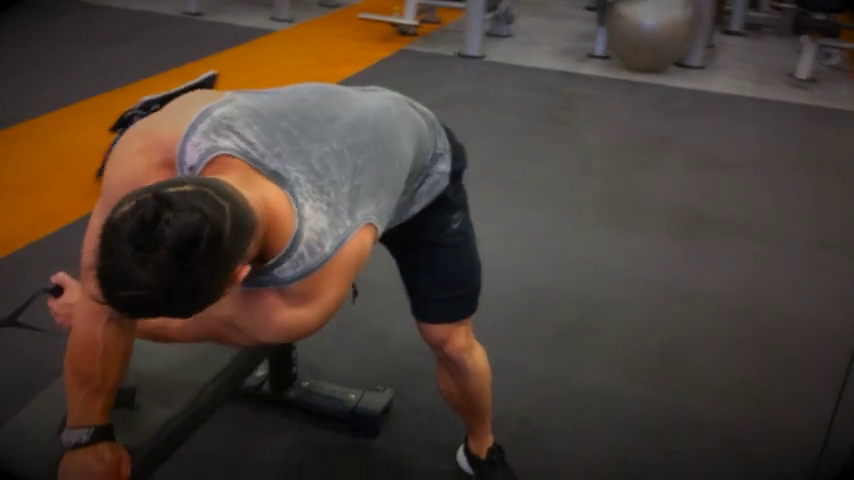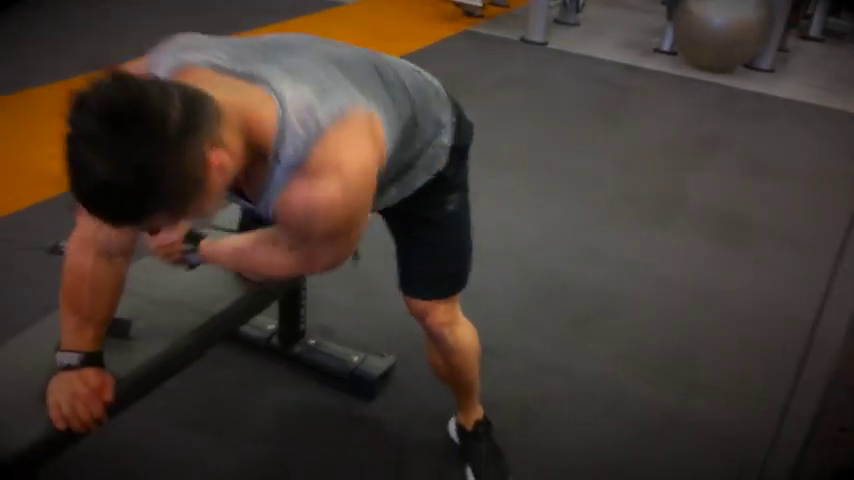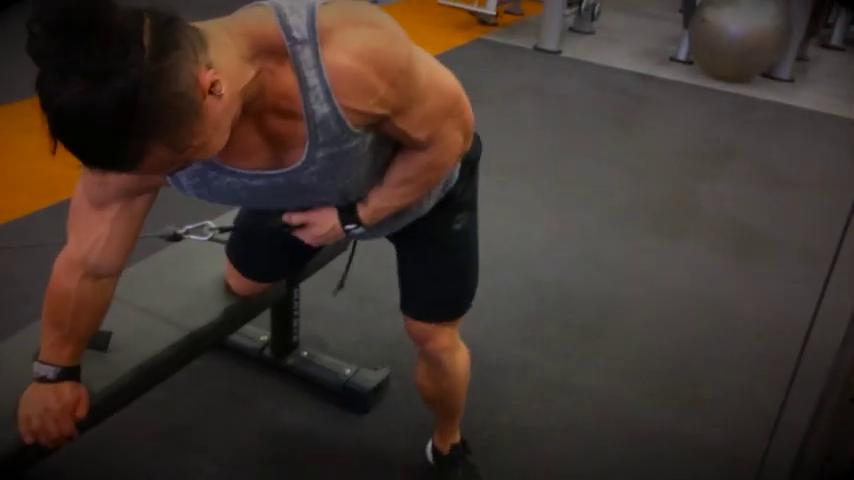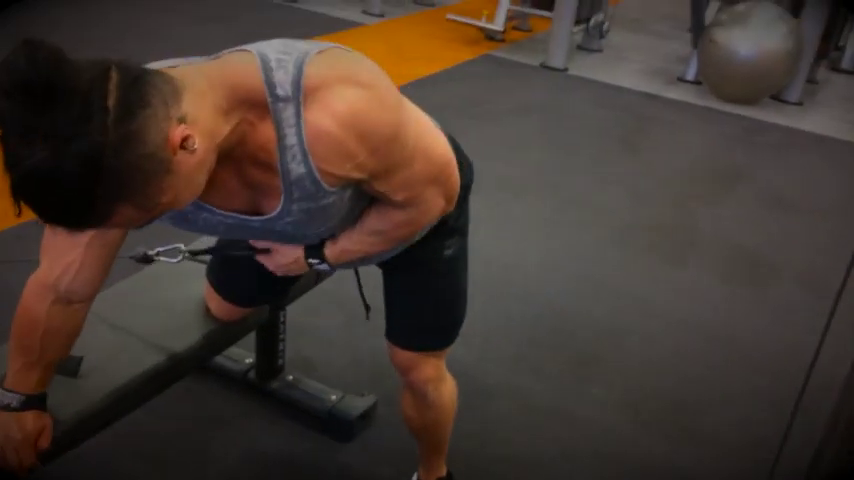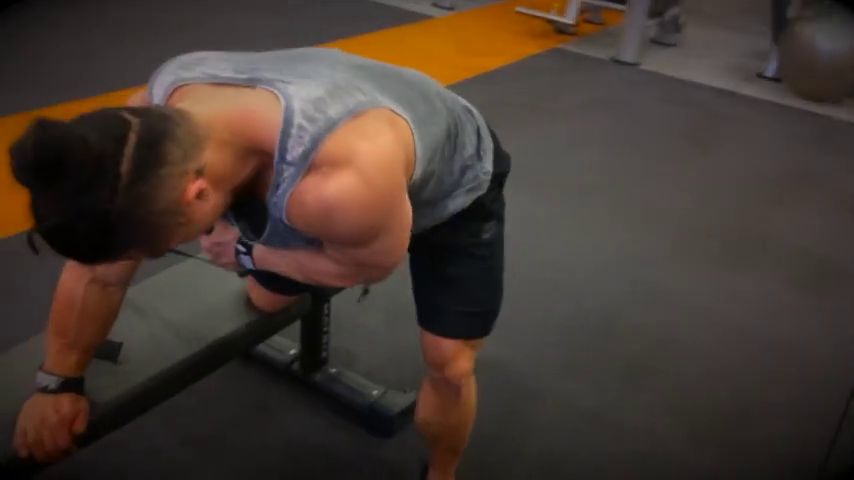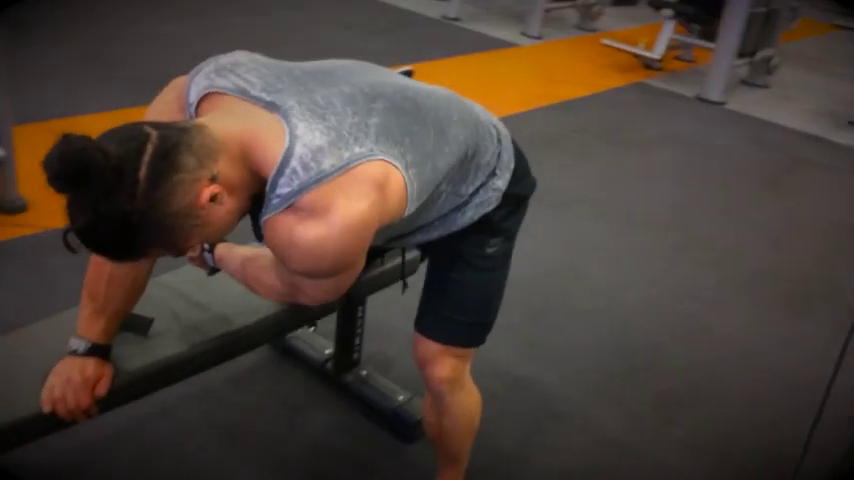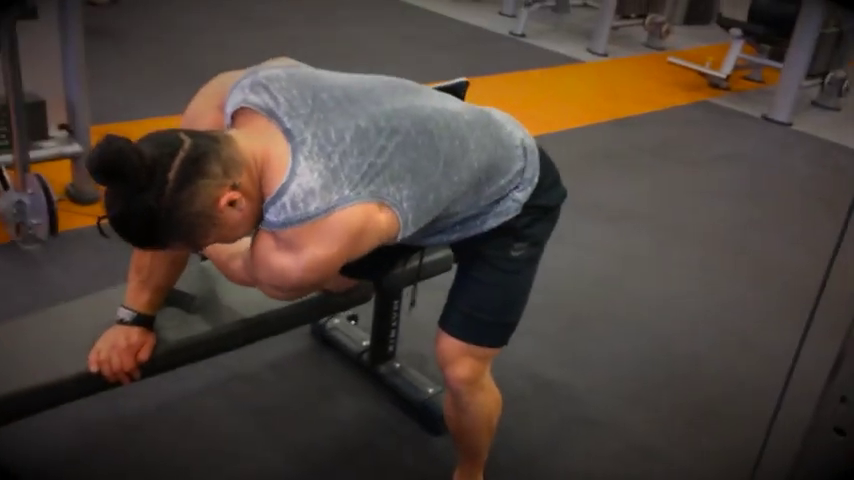
dt=0.4s
person 1, frame 1
right shoulder: (150, 153)
left elbow: (215, 323)
right elbow: (103, 300)
left wrist: (106, 312)
right wrist: (87, 434)
left hip: (421, 172)
right hip: (334, 143)
left knee: (450, 341)
person 1, frame 2
left shoulder: (326, 187)
right shoulder: (139, 98)
left elbow: (311, 256)
right elbow: (99, 241)
left wrist: (195, 248)
right wrist: (78, 359)
left hip: (423, 151)
left knee: (436, 315)
right knee: (256, 269)
left ankle: (471, 423)
person 1, frame 3
left shoulder: (347, 57)
right shoulder: (135, 120)
left elbow: (452, 131)
right elbow: (88, 263)
left wrist: (355, 216)
right wrist: (54, 374)
left hip: (427, 177)
left knee: (434, 340)
right knee: (242, 285)
person 1, frame 4
left shoulder: (333, 114)
right shoulder: (110, 146)
left elbow: (432, 190)
right elbow: (61, 288)
left wrist: (320, 253)
left hip: (421, 195)
left knee: (417, 368)
right knee: (223, 308)
person 1, frame 5
left shoulder: (340, 182)
right shoulder: (152, 114)
left elbow: (374, 263)
right elbow: (100, 272)
left wrist: (249, 253)
right wrist: (58, 382)
left hip: (454, 181)
left knee: (448, 363)
right knee: (266, 297)
person 1, frame 6
left shoulder: (320, 221)
right shoulder: (186, 101)
left elbow: (310, 290)
right elbow: (133, 230)
left wrist: (215, 253)
right wrist: (89, 347)
left hip: (479, 189)
right hip: (404, 153)
left knee: (440, 368)
right knee: (297, 284)
person 1, frame 7
left shoulder: (303, 245)
right shoulder: (224, 99)
left elbow: (249, 267)
right elbow: (171, 211)
left wrist: (205, 246)
right wrist: (135, 316)
left hip: (512, 194)
right hip: (435, 160)
left knee: (460, 367)
